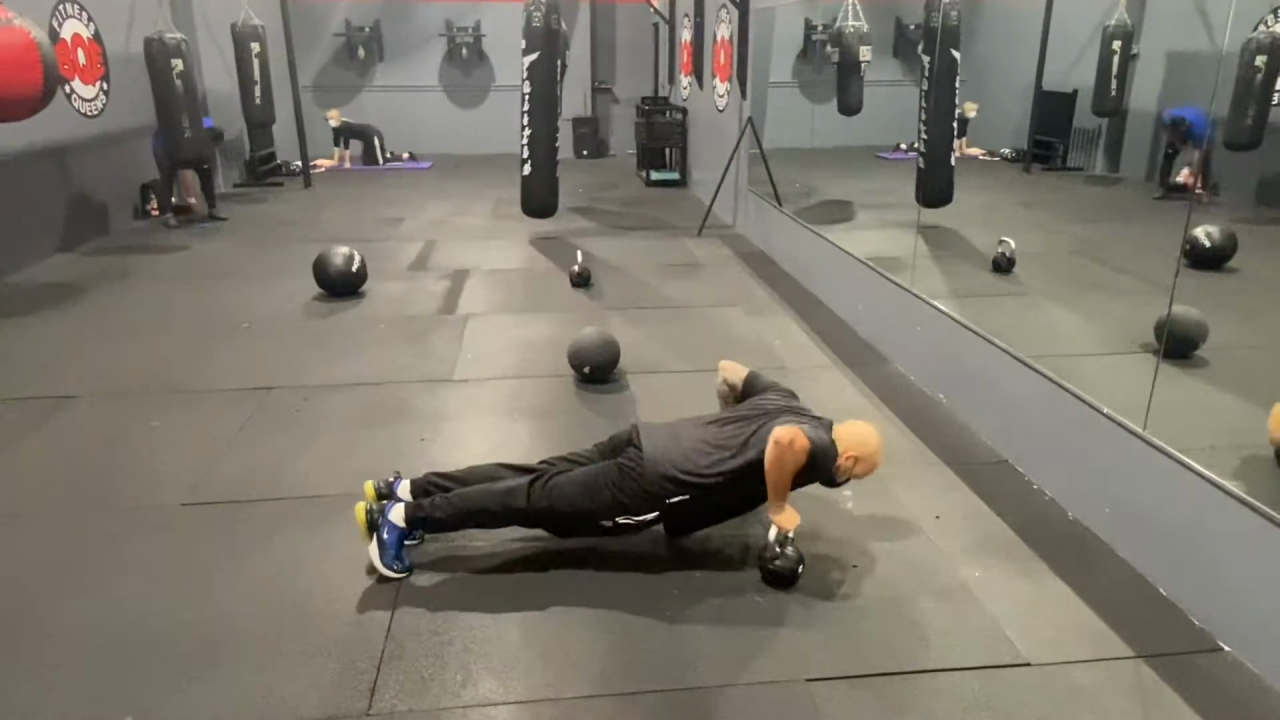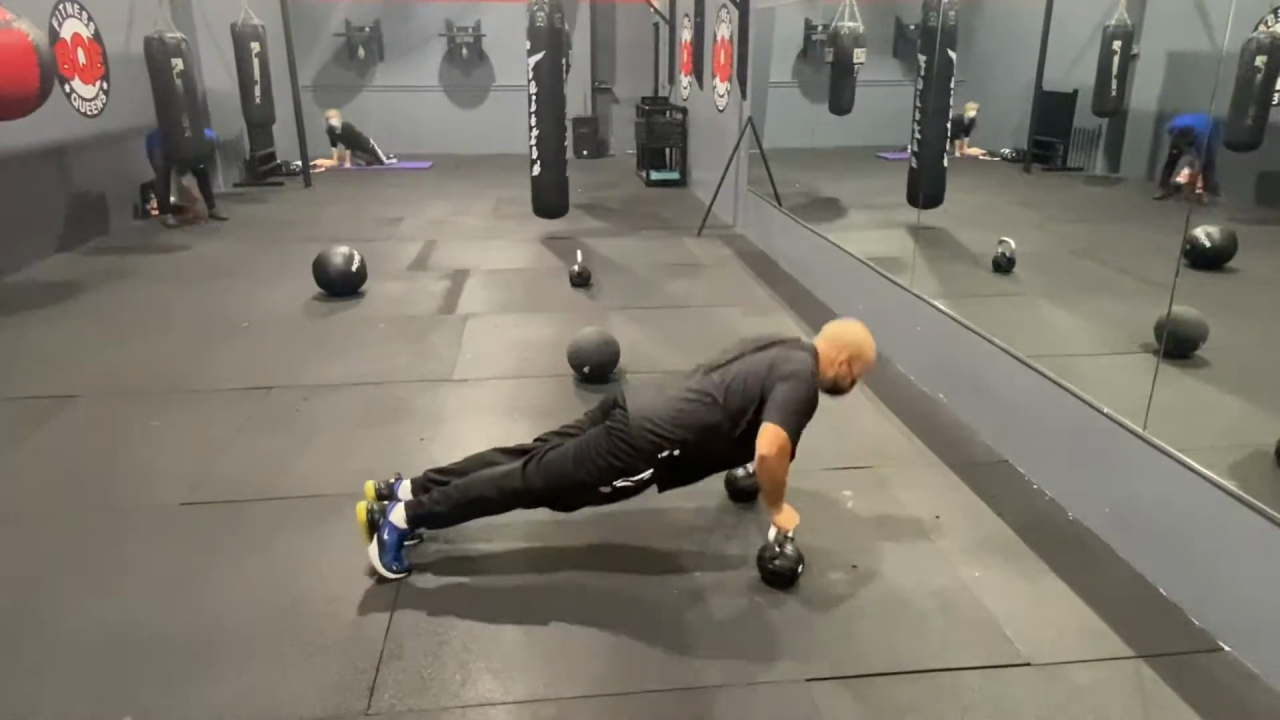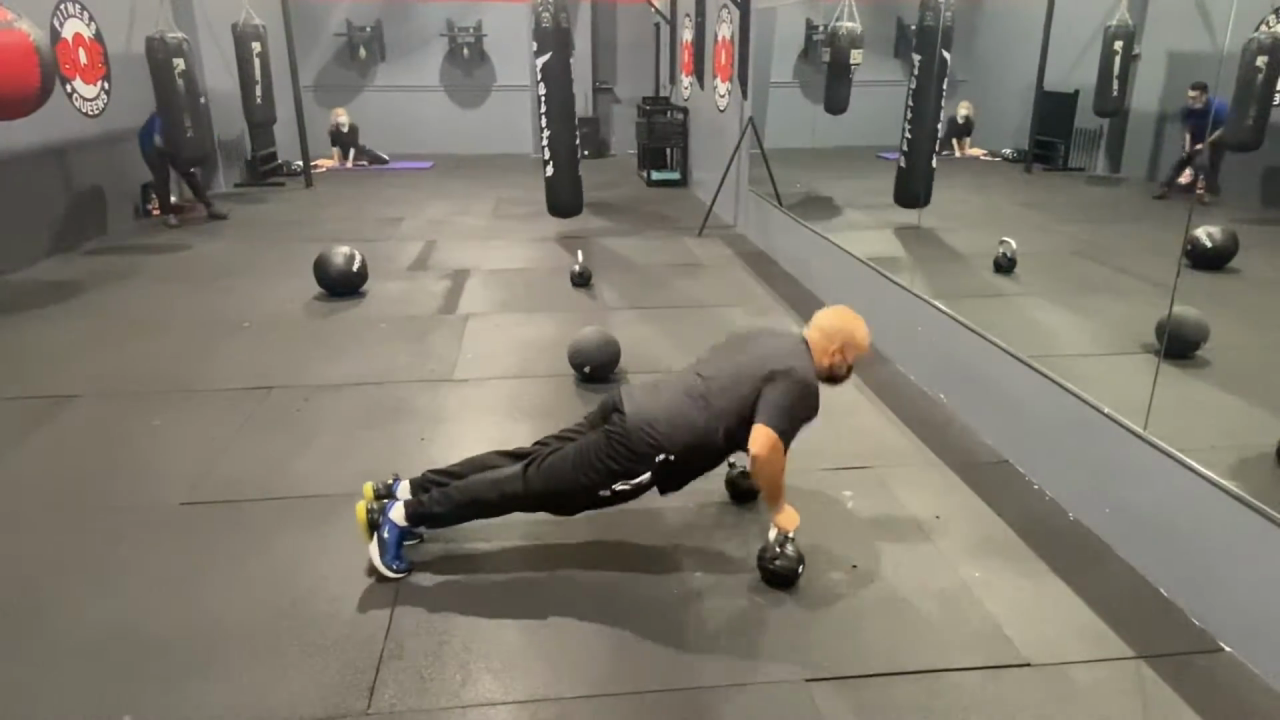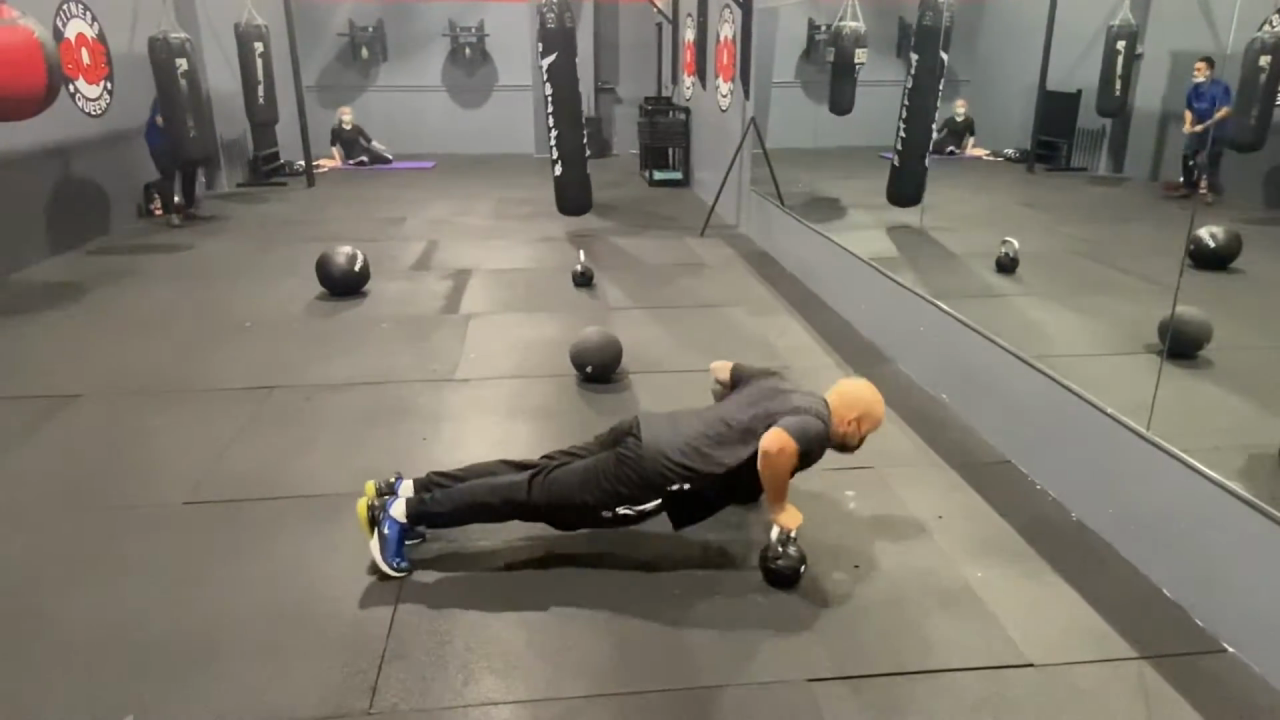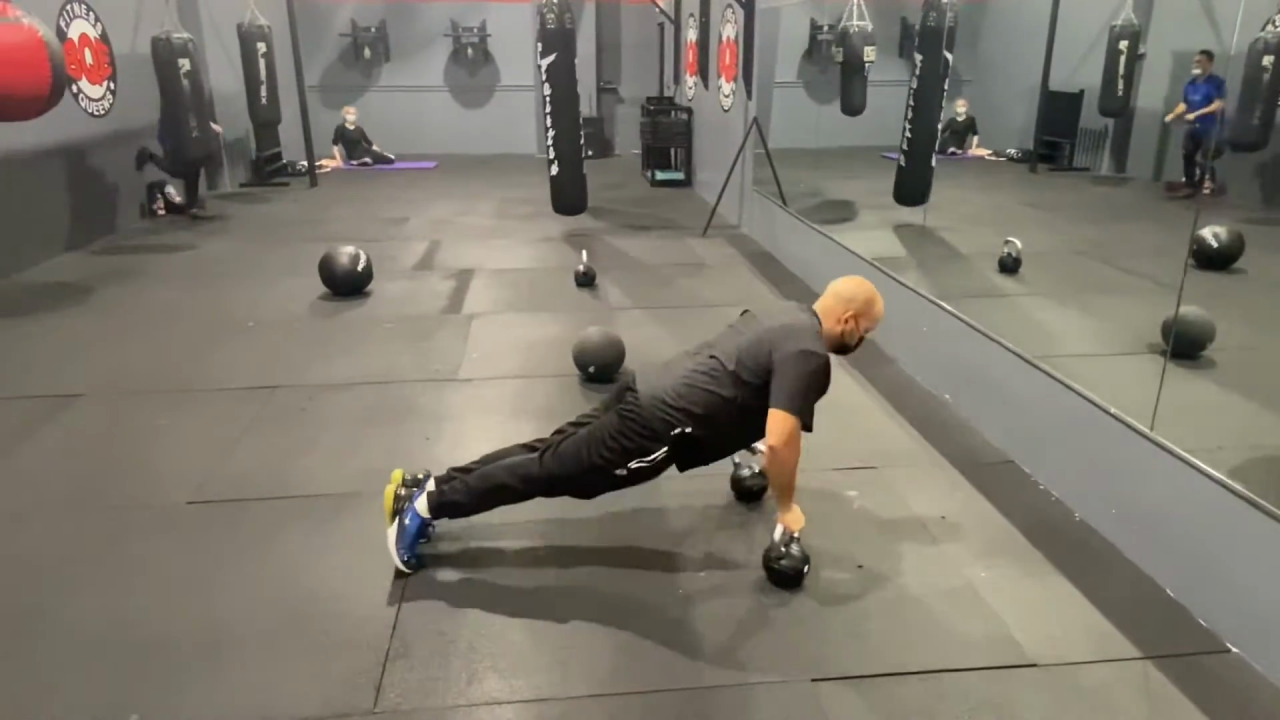
dt=0.4s
person 1, frame 1
left shoulder: (790, 404)
right shoulder: (816, 444)
left elbow: (729, 370)
right elbow: (784, 442)
right wrist: (777, 507)
left hip: (646, 441)
right hip: (651, 484)
left knee: (535, 482)
right knee: (537, 502)
left ankle: (404, 490)
right ankle: (401, 516)
person 1, frame 2
left shoulder: (785, 349)
right shoulder: (803, 381)
right elbow: (770, 448)
left wrist: (729, 421)
right wrist: (777, 509)
left hip: (635, 404)
right hip: (643, 443)
left knee: (526, 464)
right knee: (532, 483)
left ankle: (404, 490)
right ankle: (404, 516)
person 1, frame 3
left shoulder: (773, 340)
right shoulder: (799, 381)
right elbow: (764, 448)
left wrist: (730, 437)
right wrist: (778, 509)
left hip: (632, 407)
right hip: (643, 448)
left knee: (527, 466)
right knee: (533, 487)
left ankle: (403, 491)
right ankle: (404, 514)
person 1, frame 4
left shoulder: (788, 391)
right shoulder: (813, 429)
left elbow: (722, 369)
right elbow: (775, 446)
right wrist: (778, 507)
left hip: (644, 435)
right hip: (652, 475)
left knee: (535, 477)
right knee: (538, 496)
left ankle: (405, 491)
right ankle: (407, 509)
person 1, frame 5
left shoulder: (787, 316)
right shoulder: (809, 355)
right elbow: (780, 440)
left wrist: (750, 443)
right wrist: (785, 507)
left hip: (647, 392)
right hip: (657, 426)
left knee: (543, 457)
right knee: (548, 473)
left ankle: (425, 486)
right ankle: (427, 505)
